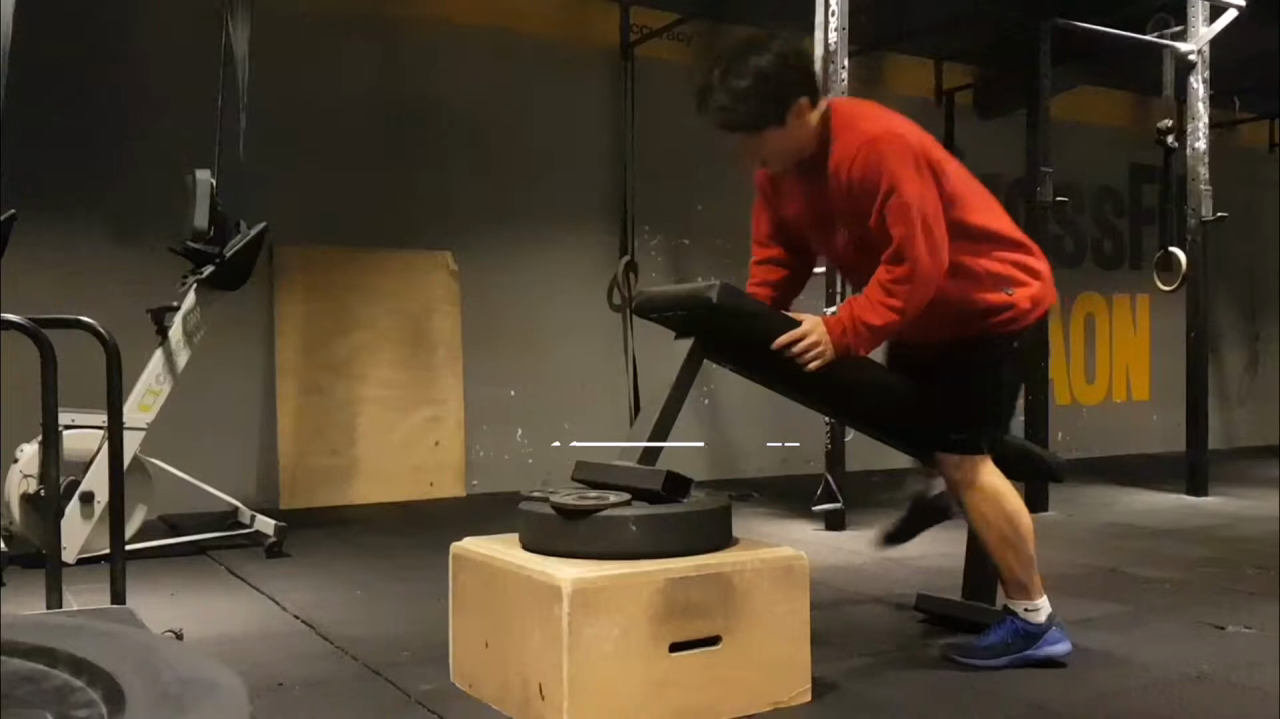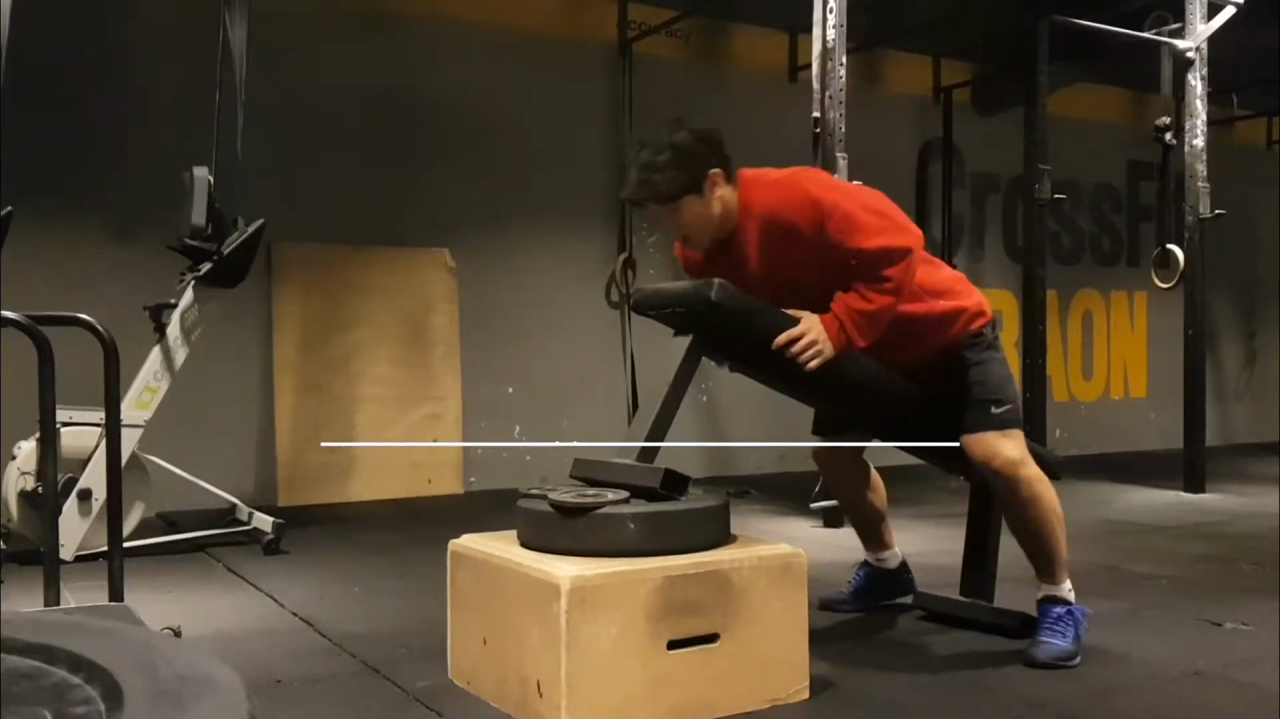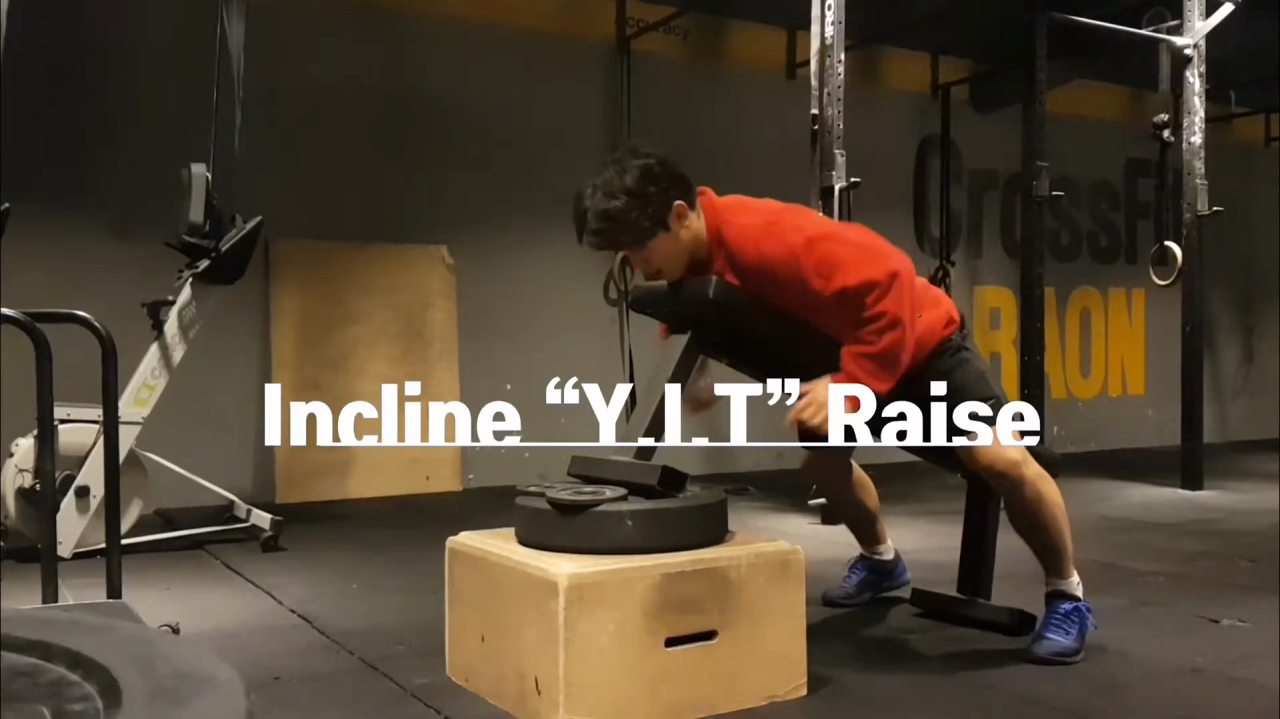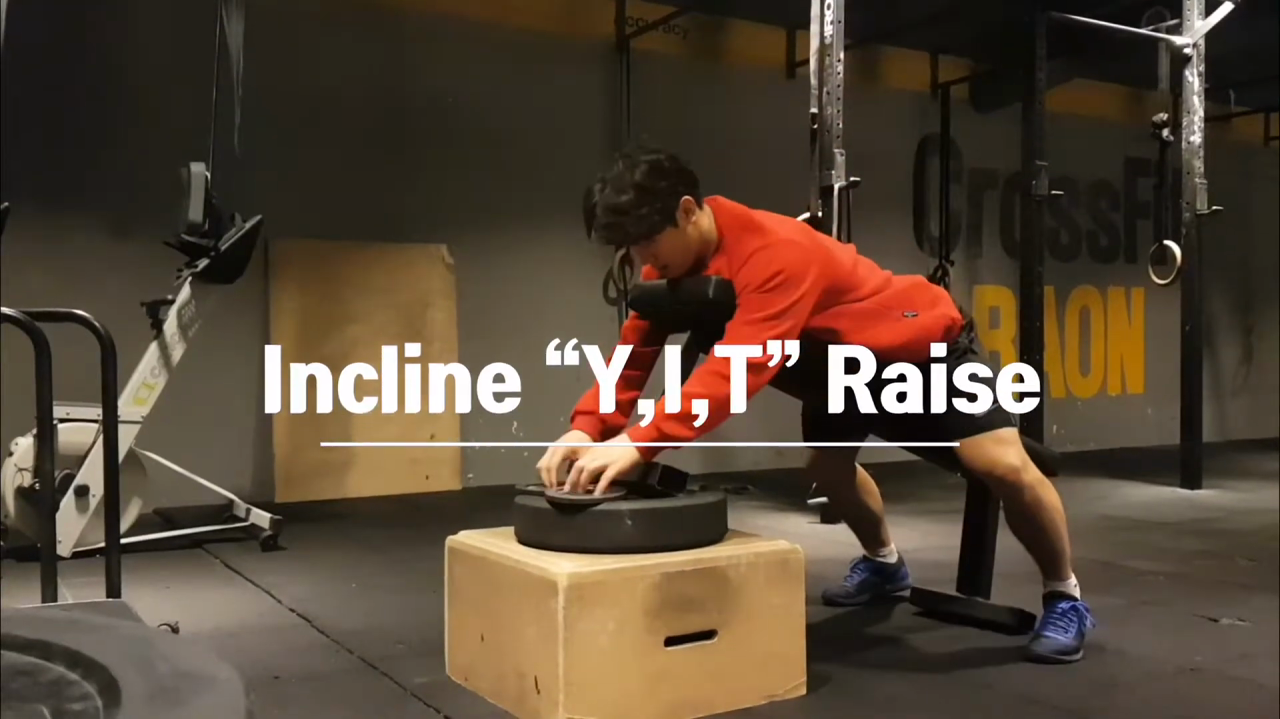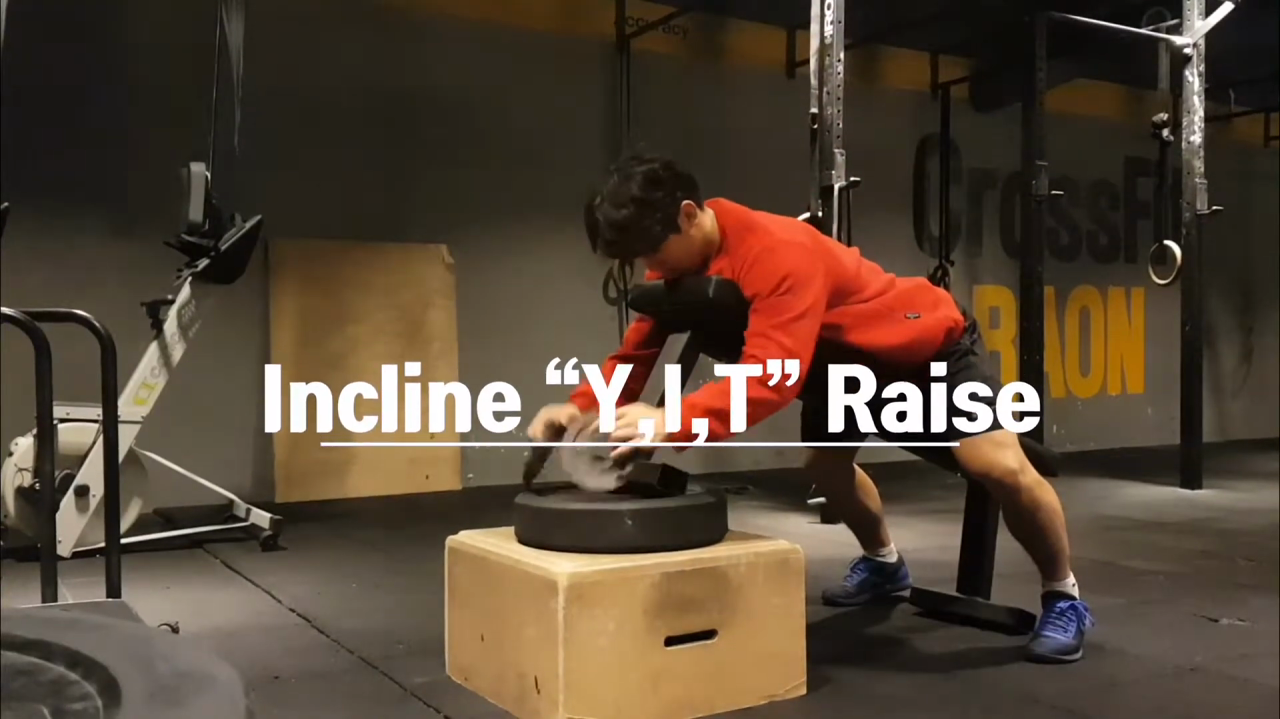
dt=0.5s
person 1, frame 1
left shoulder: (879, 143)
right shoulder: (778, 169)
left elbow: (916, 264)
right elbow: (781, 254)
left wrist: (841, 333)
left hip: (993, 301)
right hip: (927, 310)
left knee: (961, 459)
left ankle: (1033, 622)
person 1, frame 2
left shoulder: (794, 196)
right shoulder: (698, 253)
left elbow: (895, 247)
left wrist: (837, 328)
left hip: (948, 328)
right hip: (866, 349)
left knee: (1001, 456)
right knee: (833, 451)
left ankle: (1060, 600)
right ankle: (885, 568)
person 1, frame 3
left shoulder: (761, 233)
right shoulder: (679, 259)
left elbow: (886, 275)
left wrist: (852, 384)
right wrist: (690, 373)
left hip: (920, 341)
right hip: (835, 357)
left knee: (1003, 460)
right knee: (821, 461)
left ankle: (1067, 597)
right ankle: (881, 560)
person 1, frame 4
left shoulder: (774, 252)
right shoulder: (674, 261)
left elbow: (739, 368)
right elbow: (635, 352)
left wrist: (638, 444)
right wrist: (585, 429)
left hip: (926, 342)
left knee: (1001, 464)
right knee: (826, 462)
left ankle: (1065, 598)
right ankle: (884, 563)
person 1, frame 5
left shoulder: (777, 253)
right shoulder: (682, 263)
left elbow: (771, 374)
right elbow: (638, 354)
left wrist: (673, 426)
right wrist: (581, 408)
left hip: (928, 343)
right hip: (853, 358)
left knee: (999, 467)
right knee: (823, 461)
left ankle: (1063, 598)
right ankle: (883, 562)
